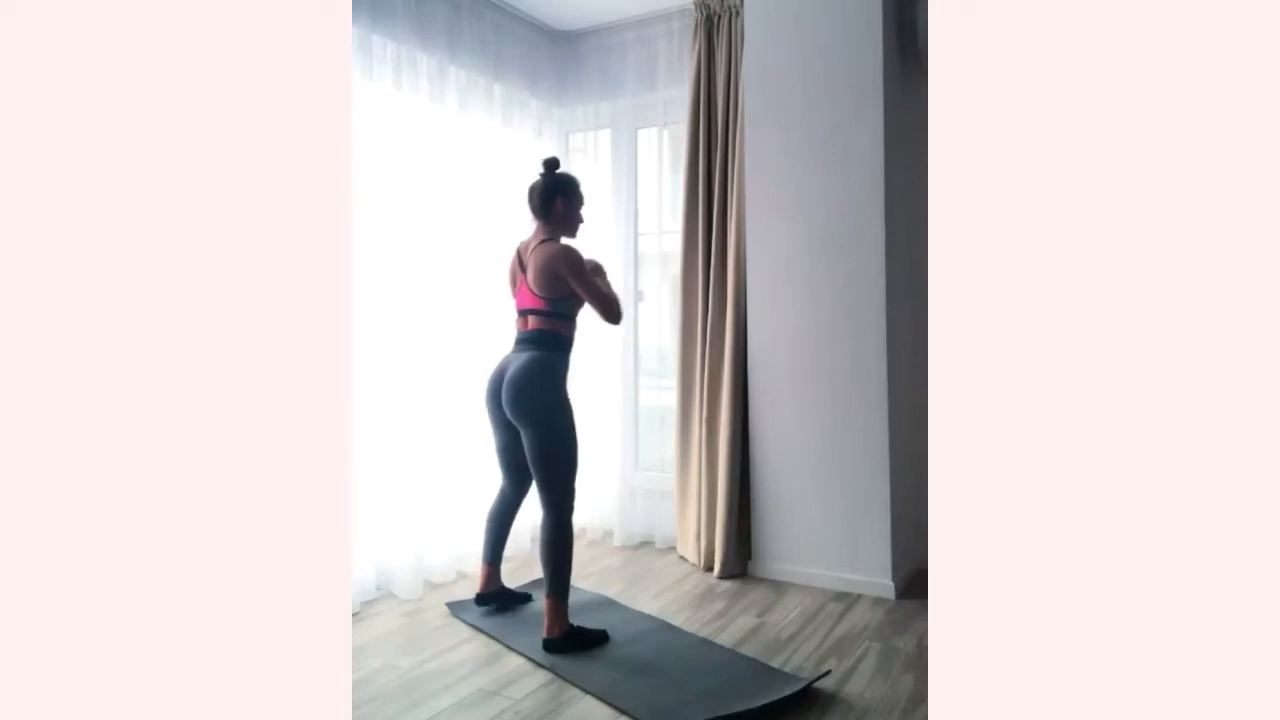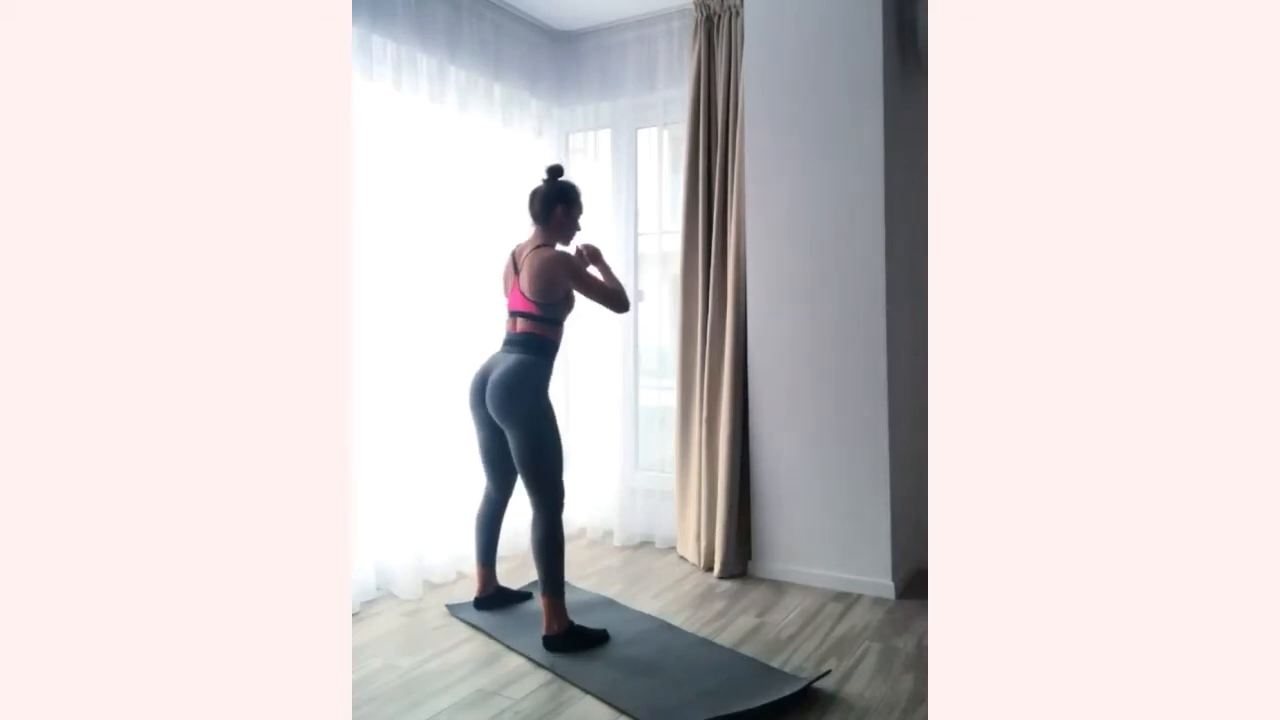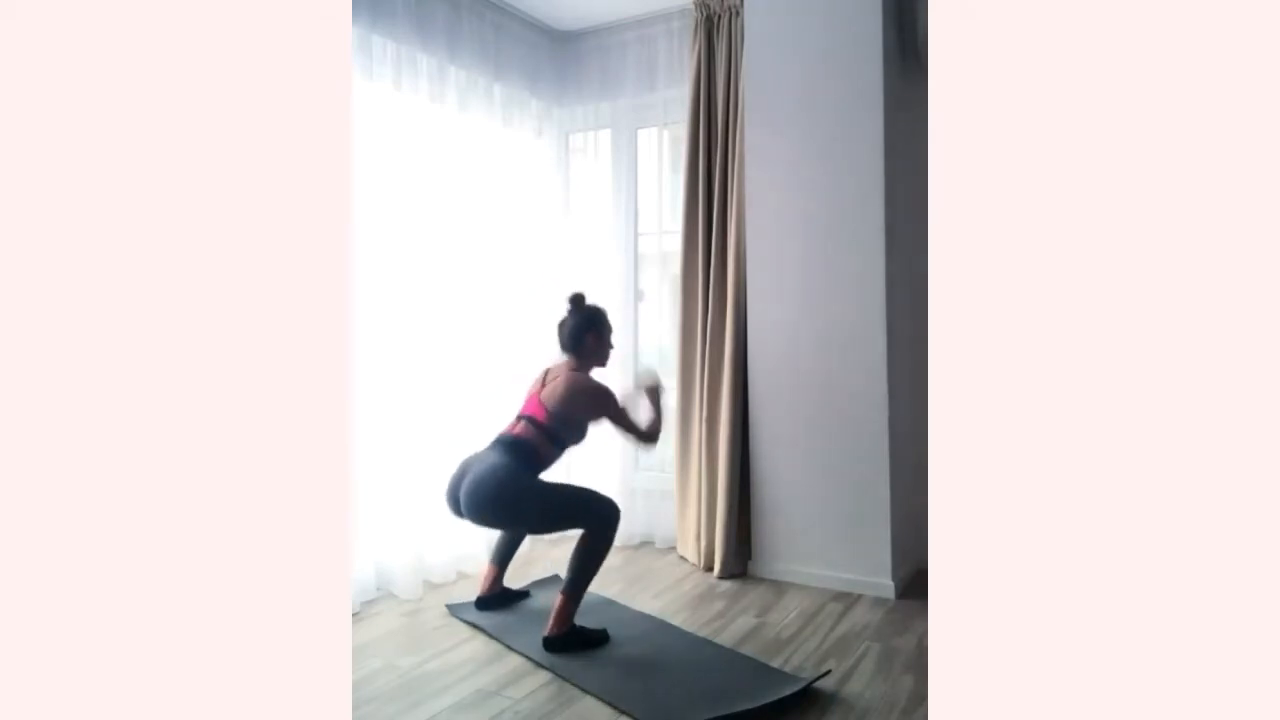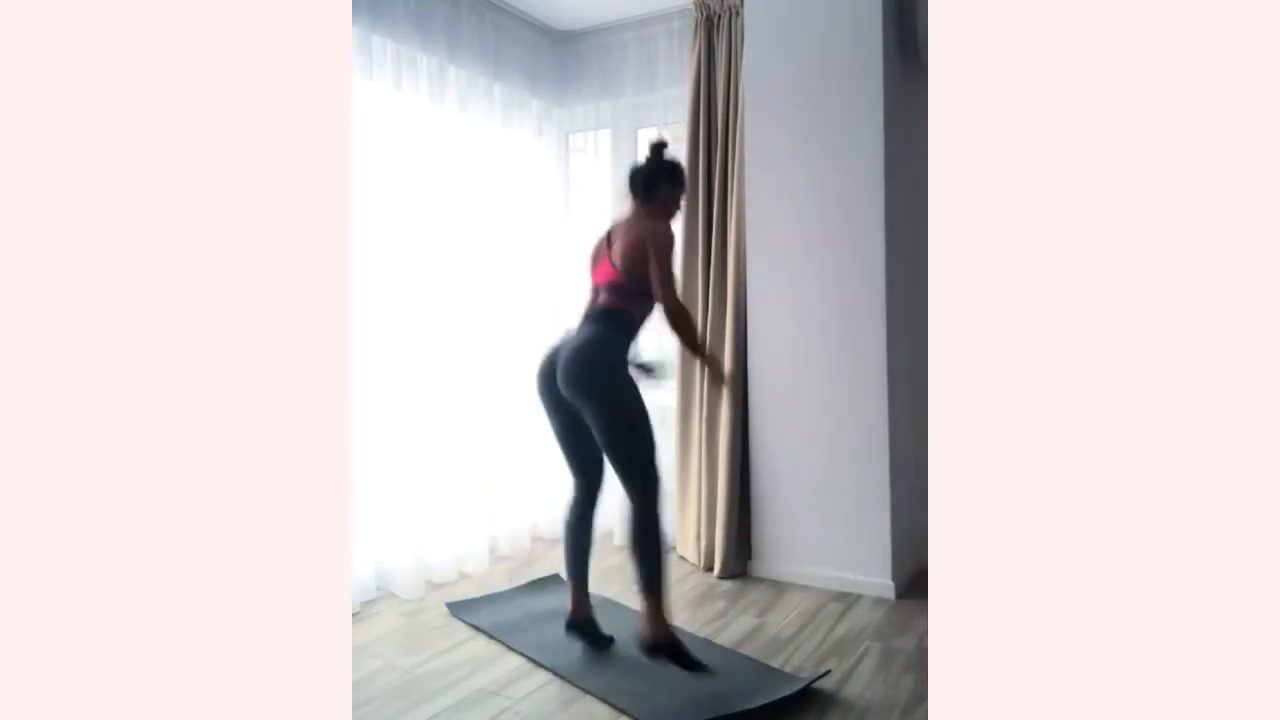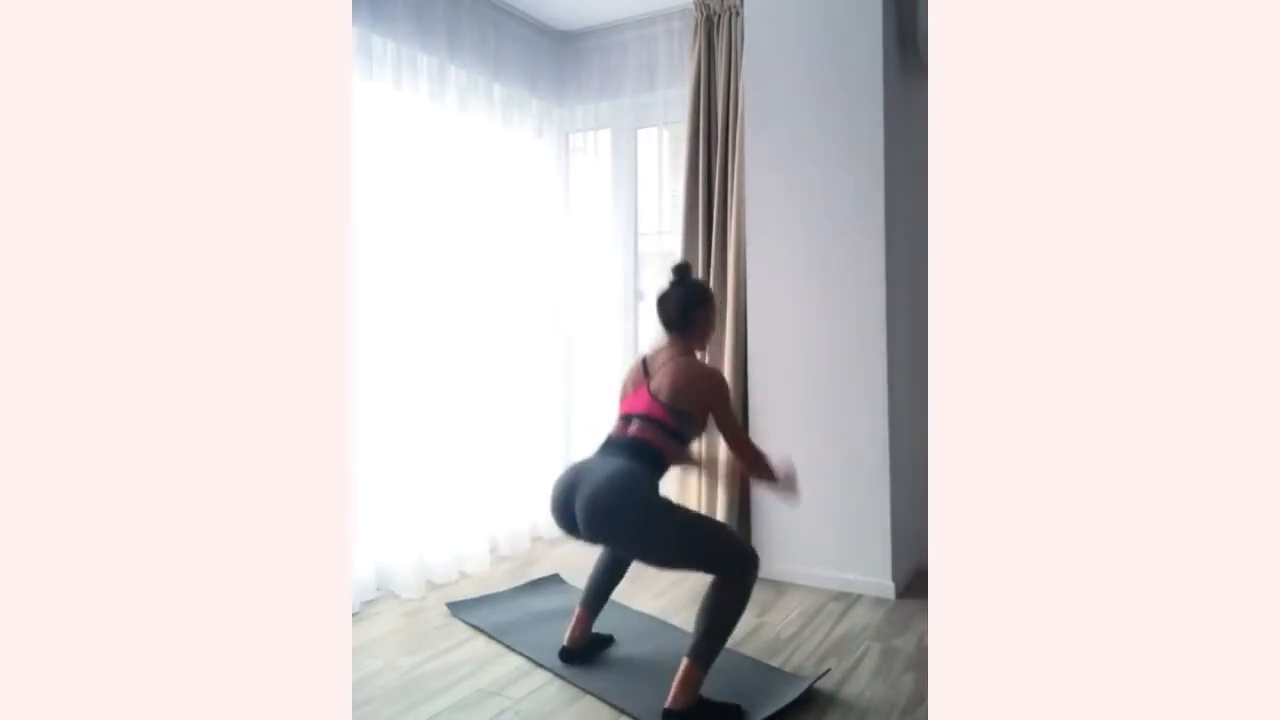
dt=0.5s
person 1, frame 1
left shoulder: (519, 255)
right shoulder: (561, 255)
right elbow: (612, 314)
left wrist: (580, 278)
right wrist: (598, 275)
left hip: (504, 376)
right hip: (538, 383)
left knee: (513, 487)
right knee: (558, 505)
left ankle: (490, 584)
right ankle: (557, 628)
person 1, frame 2
left shoulder: (515, 256)
right shoulder: (555, 260)
right elbow: (619, 303)
left wrist: (576, 266)
right wrist: (597, 261)
left hip: (487, 377)
right hip: (521, 385)
left knee: (497, 488)
right knee: (548, 504)
left ankle: (486, 587)
right ankle: (556, 626)
person 1, frame 3
left shoulder: (547, 375)
right shoulder: (590, 390)
right elbow: (645, 437)
left wrist: (610, 407)
right wrist: (655, 402)
left hip: (465, 481)
right hip: (496, 490)
left knee: (533, 505)
right knee: (602, 515)
left ankle: (491, 588)
right ankle: (561, 628)
person 1, frame 4
left shoulder: (606, 237)
right shoulder: (655, 233)
right elbow: (670, 305)
left wrist: (623, 353)
right wrist: (707, 359)
left hip: (558, 362)
right hip: (596, 367)
left knee: (586, 485)
right knee: (644, 495)
left ankle: (578, 611)
right ankle: (657, 632)
person 1, frame 5
left shoulder: (638, 370)
right shoulder: (704, 378)
right elbow: (742, 452)
left wrist: (696, 460)
right wrist: (776, 475)
left hip: (567, 494)
right hip: (620, 500)
left knee: (627, 539)
right knee: (738, 564)
left ankle: (578, 638)
